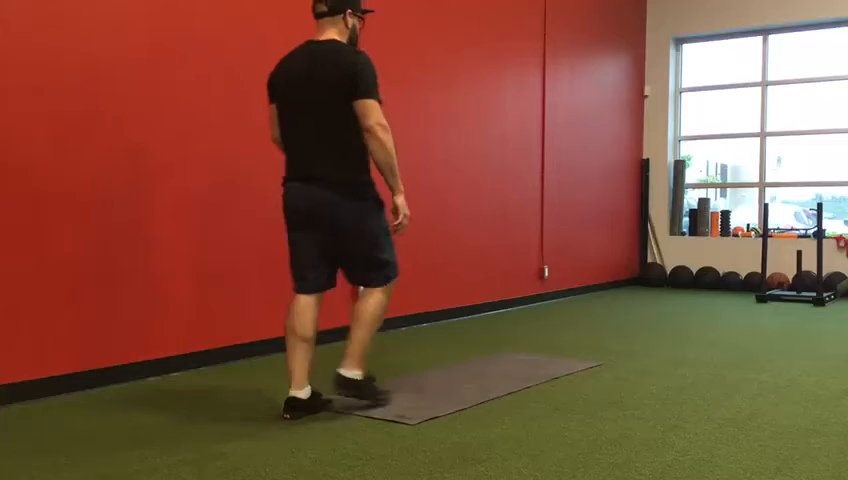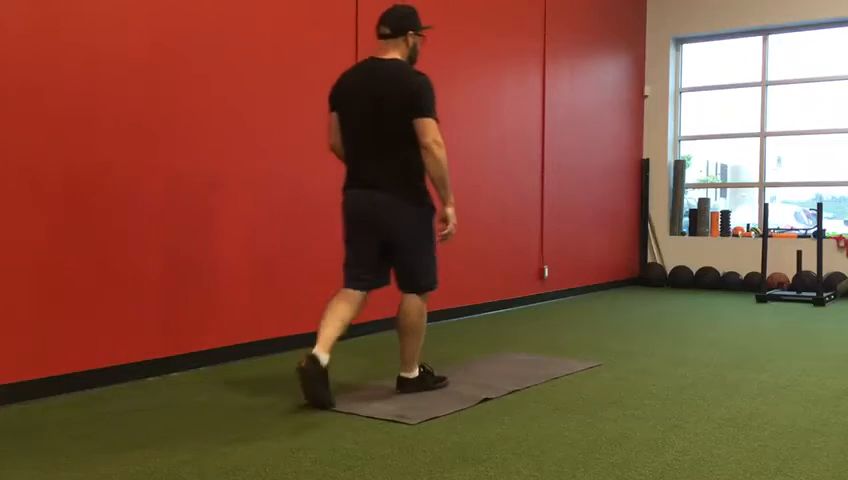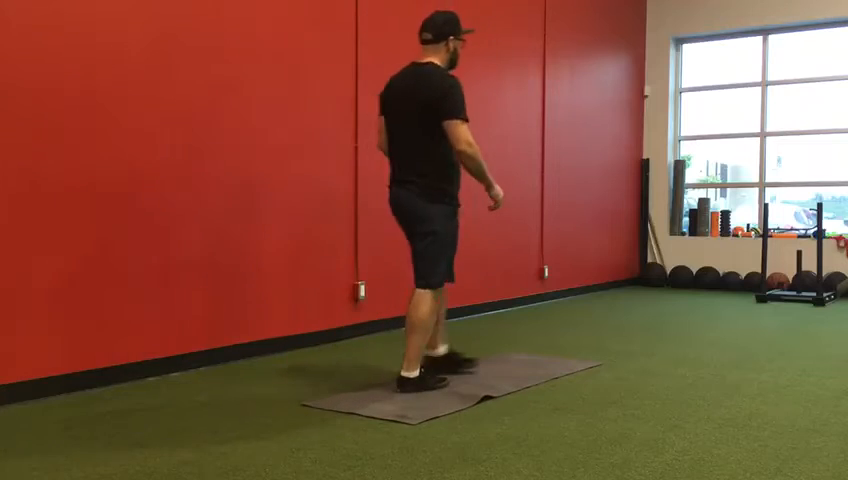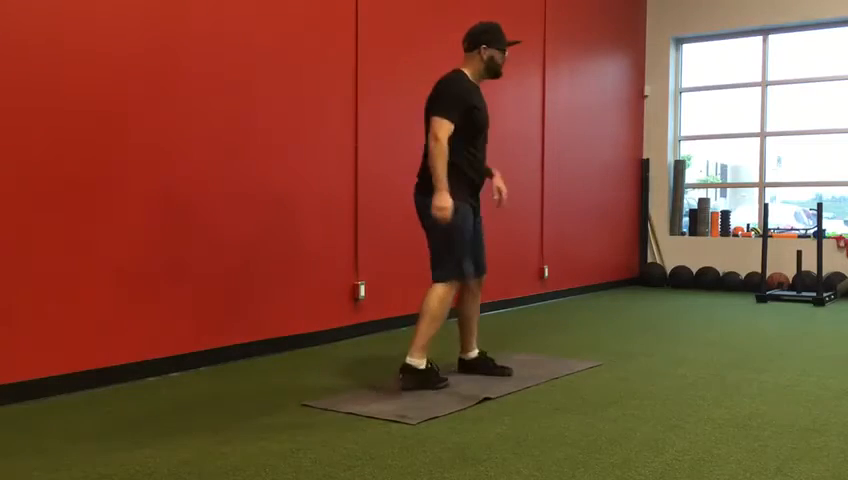
dt=0.4s
person 1, frame 1
left shoulder: (284, 68)
right shoulder: (354, 62)
left elbow: (278, 134)
right elbow: (375, 128)
right wrist: (398, 190)
left hip: (299, 191)
right hip: (348, 193)
left knee: (307, 290)
right knee: (380, 278)
left ankle: (300, 393)
right ankle: (352, 371)
person 1, frame 2
left shoulder: (346, 81)
right shoulder: (414, 82)
left elbow: (335, 142)
right elbow: (432, 145)
right wrist: (447, 202)
left hip: (358, 197)
right hip: (405, 201)
left knee: (356, 287)
right knee: (417, 288)
left ankle: (318, 357)
right ankle: (411, 374)
person 1, frame 3
left shoulder: (395, 84)
right shoulder: (445, 85)
left elbow: (384, 142)
right elbow: (463, 145)
right wrist: (492, 186)
left hip: (403, 191)
right hip: (433, 197)
left knee: (432, 276)
right knee: (430, 282)
left ankle: (438, 352)
right ankle: (411, 372)
person 1, frame 4
left shoulder: (468, 90)
right shoulder: (456, 88)
right elbow: (438, 140)
left wrist: (493, 174)
right wrist: (441, 191)
left hip: (464, 197)
right hip: (446, 199)
left knee: (472, 277)
right knee: (449, 279)
left ankle: (470, 356)
right ankle: (415, 363)
